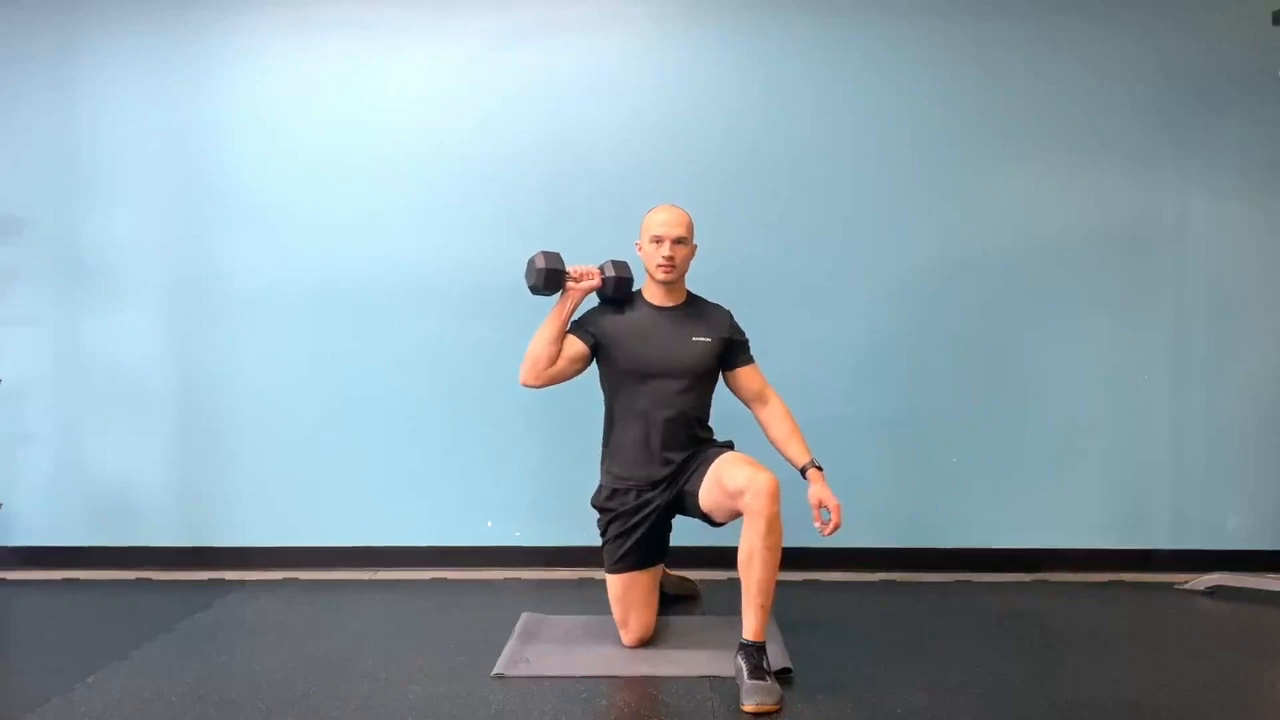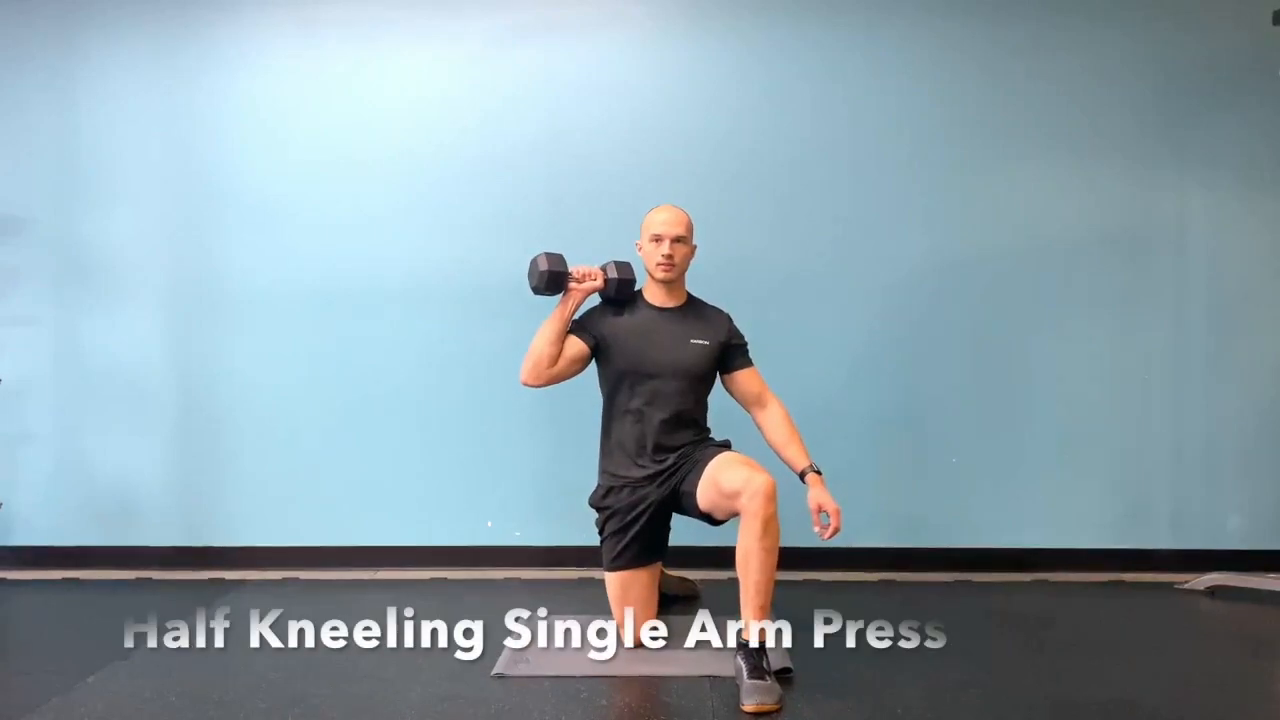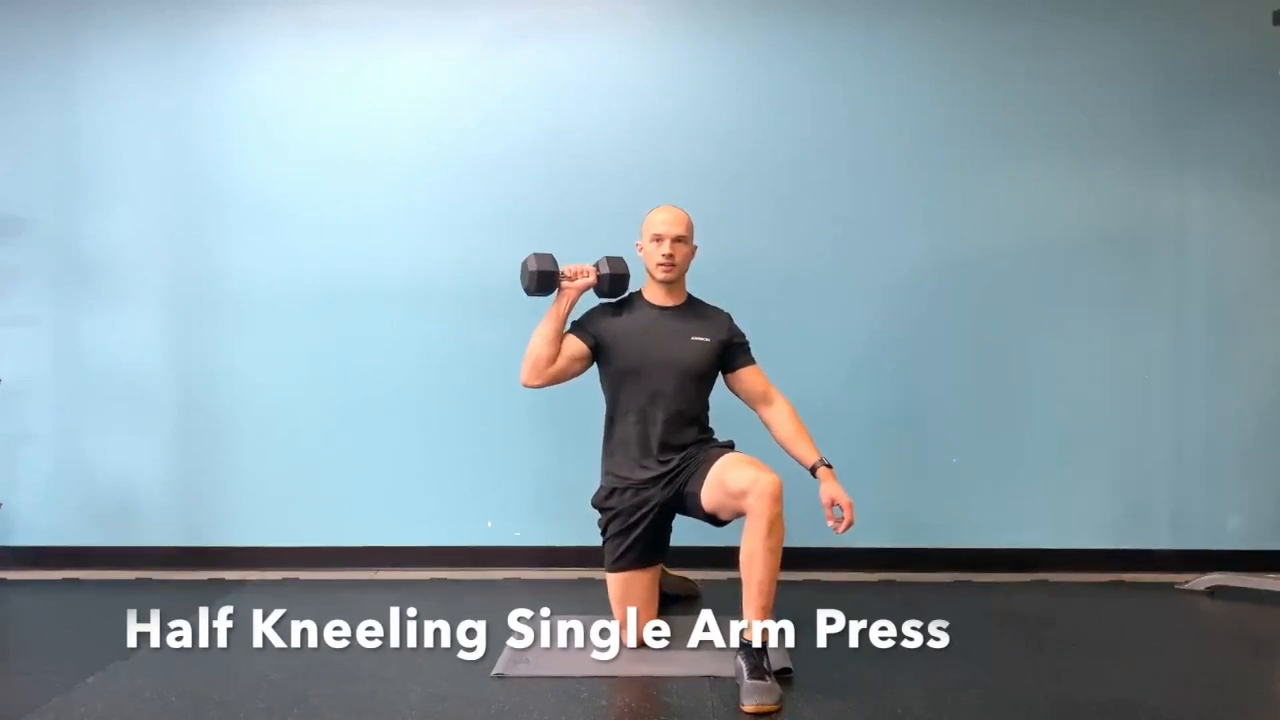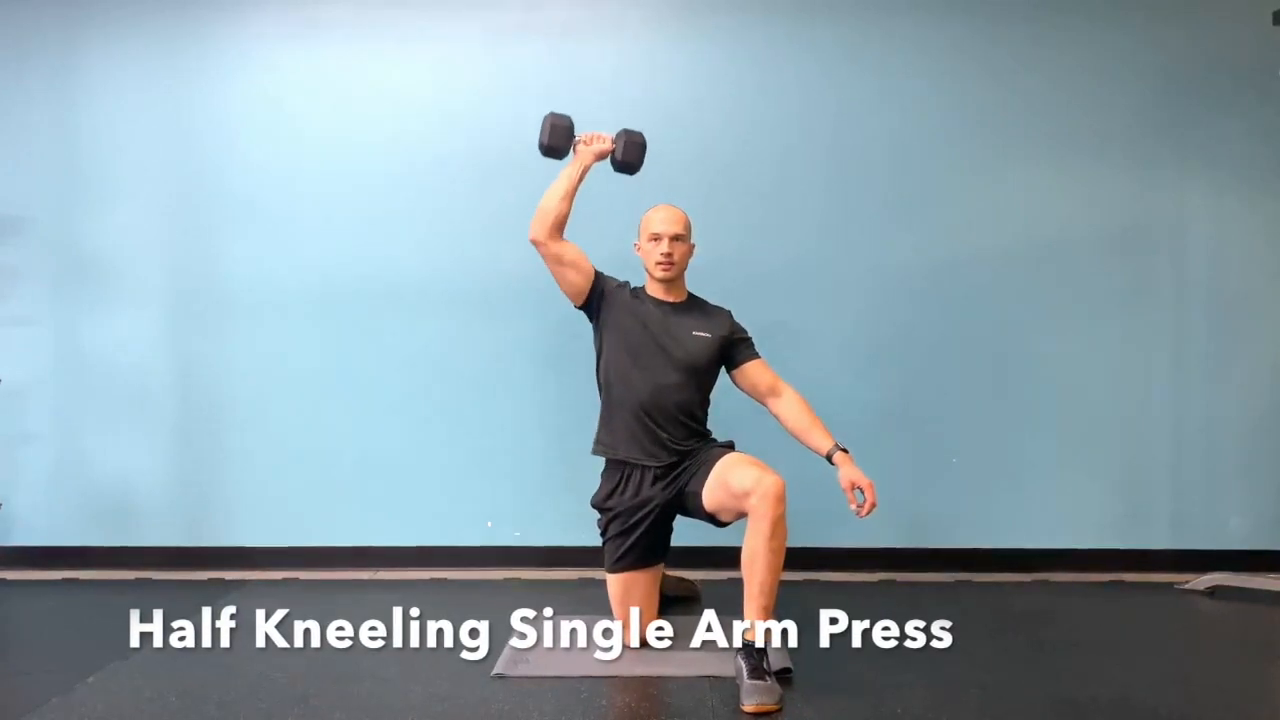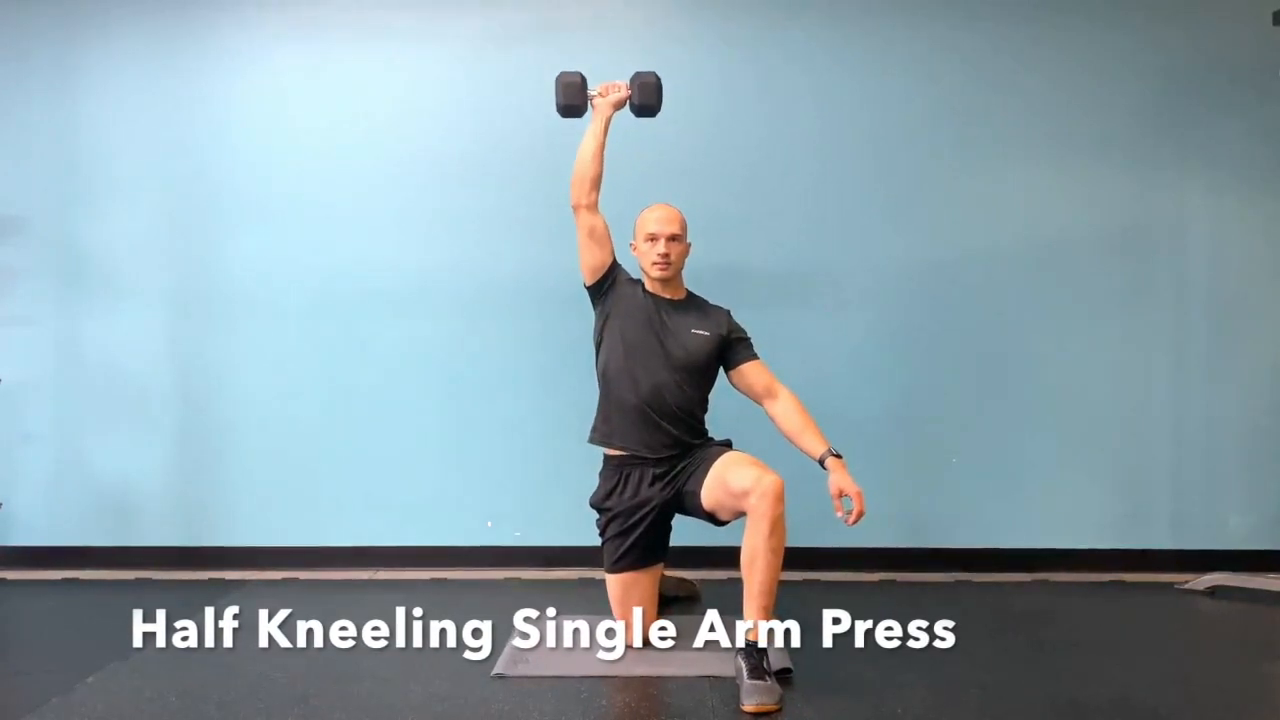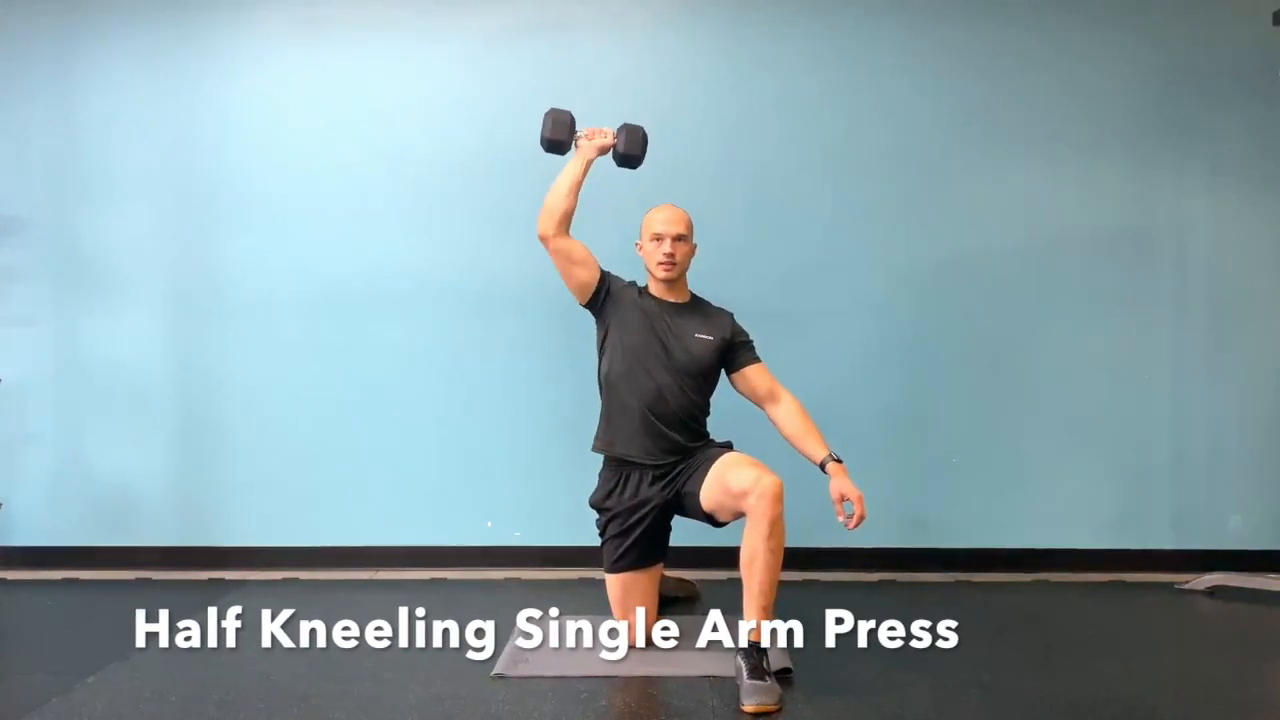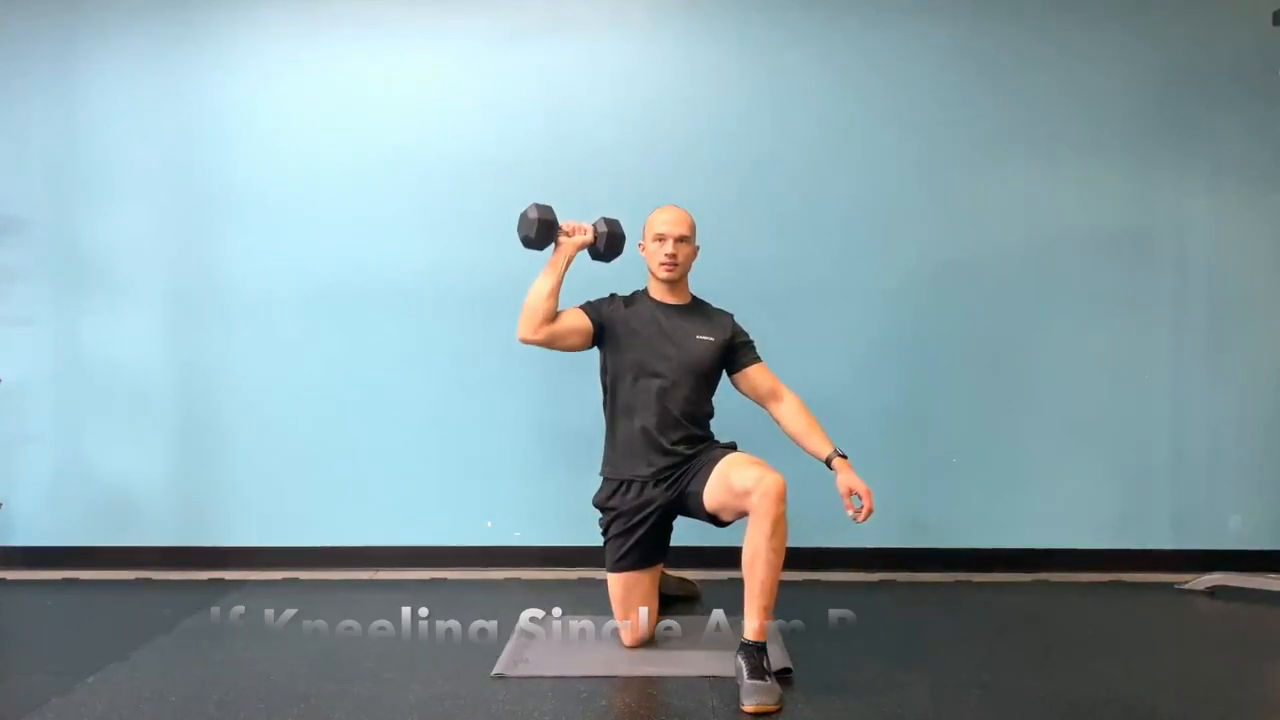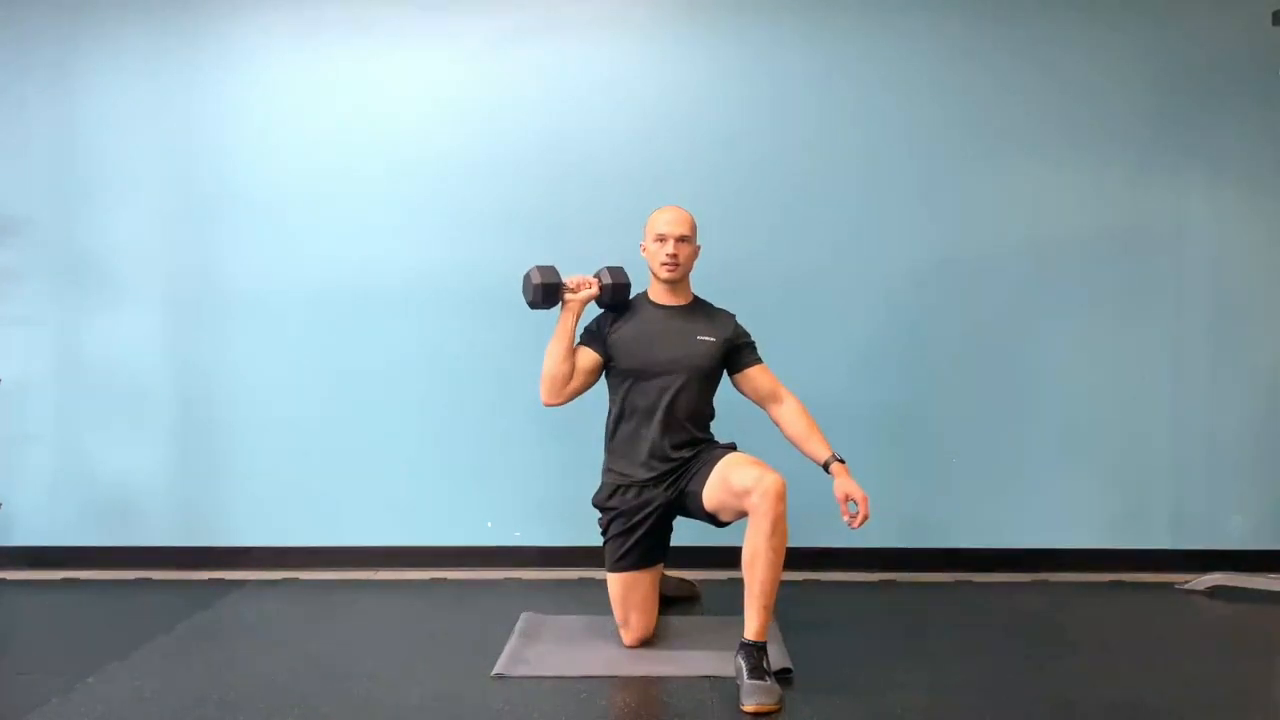
dt=0.5s
person 1, frame 1
left shoulder: (717, 323)
right shoulder: (607, 319)
left elbow: (764, 401)
right elbow: (534, 375)
left wrist: (813, 473)
right wrist: (568, 301)
left hip: (696, 464)
right hip: (629, 483)
left knee: (761, 487)
right knee: (635, 636)
left ankle: (752, 652)
right ankle: (655, 577)
person 1, frame 2
left shoulder: (716, 326)
right shoulder: (607, 318)
left elbow: (763, 405)
right elbow: (534, 375)
left wrist: (812, 477)
right wrist: (569, 301)
left hip: (692, 461)
right hip: (626, 481)
left knee: (758, 488)
right knee: (633, 635)
left ankle: (751, 651)
right ankle: (655, 581)
person 1, frame 3
left shoulder: (717, 325)
right shoulder: (607, 319)
left elbow: (768, 402)
right elbow: (534, 375)
left wrist: (822, 471)
right wrist: (565, 300)
left hip: (695, 462)
right hip: (630, 482)
left knee: (764, 487)
right knee: (634, 635)
left ankle: (753, 650)
right ankle: (655, 578)
person 1, frame 4
left shoulder: (718, 323)
right shoulder: (610, 303)
left elbow: (776, 394)
right elbow: (544, 236)
left wrist: (838, 455)
right wrist: (582, 162)
left hip: (695, 463)
right hip: (630, 477)
left knee: (768, 489)
right knee: (635, 635)
left ankle: (752, 650)
right ankle: (661, 581)
person 1, frame 5
left shoulder: (716, 323)
right shoulder: (613, 294)
left elbow: (772, 396)
right elbow: (583, 203)
left wrist: (831, 461)
right wrist: (604, 115)
left hip: (693, 462)
right hip: (627, 476)
left knee: (766, 487)
right knee: (634, 635)
left ankle: (752, 650)
right ankle: (663, 579)
person 1, frame 6
left shoulder: (719, 325)
right shoulder: (614, 300)
left elbow: (774, 398)
right elbow: (550, 232)
left wrist: (833, 466)
right wrist: (586, 156)
left hip: (693, 465)
right hip: (627, 478)
left knee: (766, 489)
right knee: (633, 635)
left ankle: (752, 651)
right ankle: (658, 579)
person 1, frame 7
left shoulder: (721, 326)
right shoulder: (614, 314)
left elbow: (777, 398)
right elbow: (532, 330)
left wrist: (837, 462)
right wrist: (565, 253)
left hip: (697, 465)
right hip: (631, 483)
left knee: (769, 487)
right knee: (634, 635)
left ankle: (752, 650)
right ankle: (654, 577)
person 1, frame 8
left shoulder: (721, 327)
right shoulder: (613, 322)
left elbow: (777, 400)
right elbow: (553, 393)
left wrist: (835, 466)
right wrist: (570, 313)
left hip: (697, 465)
right hip: (630, 481)
left knee: (767, 487)
right knee: (634, 636)
left ankle: (752, 651)
right ankle: (652, 578)
